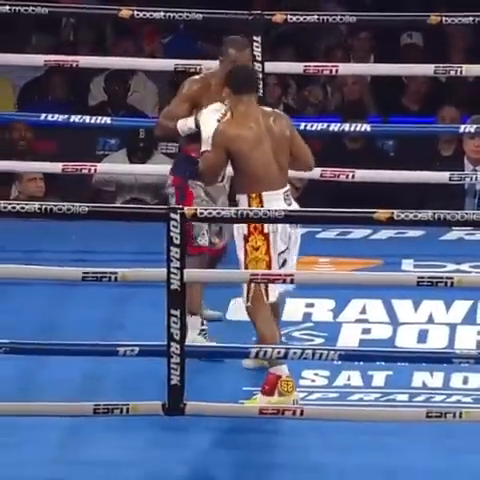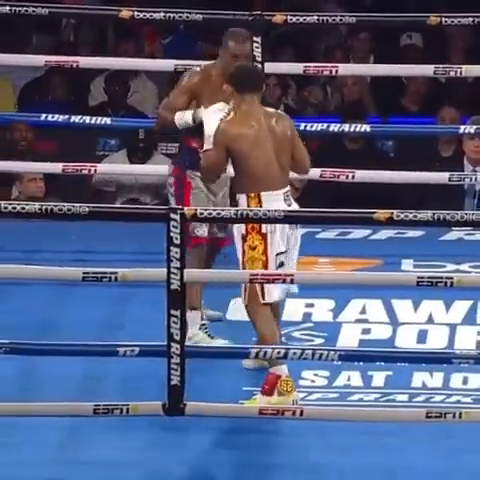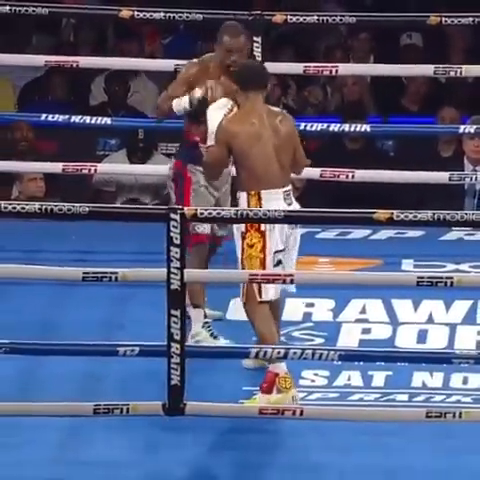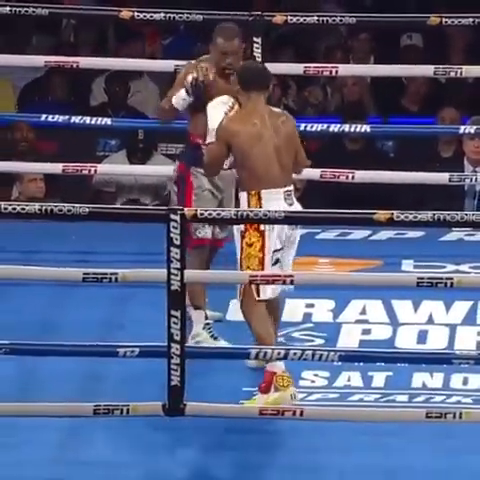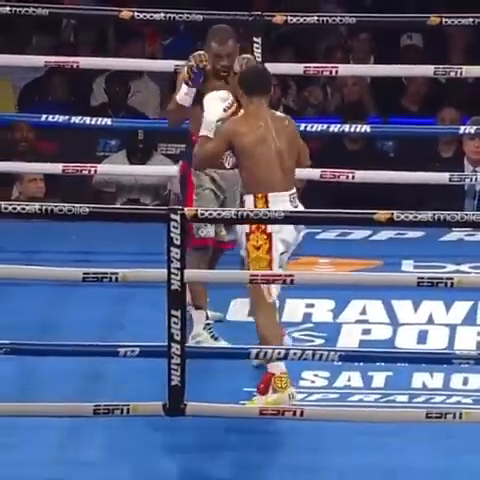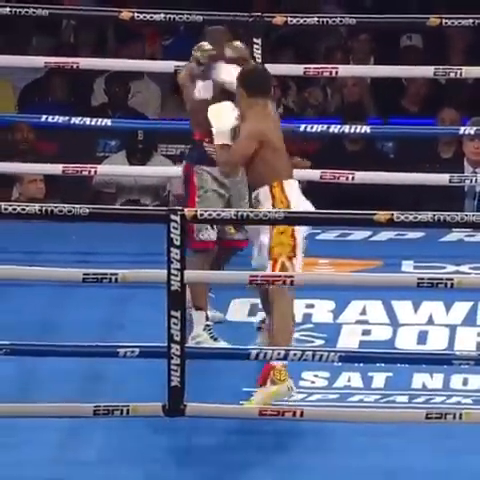
dt=0.1s
person 1, frame 1
left shoulder: (227, 130)
right shoulder: (279, 119)
left elbow: (208, 177)
right elbow: (306, 162)
left wrist: (207, 139)
right hip: (285, 206)
left knee: (257, 301)
right knee: (270, 289)
left ankle: (281, 381)
right ankle: (268, 348)
person 1, frame 2
left shoulder: (228, 128)
right shoulder: (282, 120)
left elbow: (209, 176)
right elbow: (304, 166)
left wrist: (210, 136)
left hip: (258, 214)
right hip: (286, 207)
left knee: (256, 300)
right knee: (270, 291)
left ankle: (281, 383)
right ankle: (268, 349)
person 1, frame 3
left shoulder: (229, 125)
right shoulder: (284, 119)
left elbow: (211, 172)
right elbow: (299, 165)
left wrist: (213, 131)
left hip: (259, 213)
right hip: (286, 206)
left knee: (254, 299)
right knee: (270, 290)
left ankle: (280, 381)
right ankle: (269, 348)
person 1, frame 4
left shoulder: (231, 125)
right shoulder: (285, 120)
left elbow: (209, 169)
right elbow: (300, 163)
left wrist: (213, 128)
left hip: (260, 213)
right hip: (288, 207)
left knee: (252, 299)
right knee: (266, 289)
left ankle: (278, 379)
right ankle: (269, 346)
person 1, frame 5
left shoulder: (235, 126)
right shoulder: (285, 122)
left elbow: (200, 161)
right elbow: (303, 160)
left wrist: (209, 122)
left hip: (265, 214)
right hip: (288, 208)
left knee: (262, 297)
right knee: (264, 288)
left ankle: (277, 380)
right ankle: (273, 342)
person 1, frame 6
left shoulder: (254, 124)
right shoulder: (266, 117)
left elbow: (228, 166)
left wrist: (221, 131)
left hip: (282, 208)
right hip: (276, 206)
left knee: (279, 287)
right knee: (264, 276)
left ankle: (277, 373)
right ankle: (276, 335)
person 2, frame 1
right shoulder: (197, 87)
right elbow: (162, 127)
right wrist: (197, 121)
right hip: (189, 176)
left knee: (216, 248)
right knee: (198, 250)
left ankle: (191, 303)
right ankle: (194, 331)
person 2, frame 2
right shoulder: (198, 78)
right elbow: (162, 117)
right wrist: (196, 115)
right hip: (191, 167)
left knee: (216, 240)
right knee: (197, 242)
left ankle: (192, 302)
right ankle: (195, 328)
person 2, frame 3
right shoulder: (196, 70)
right elbow: (161, 108)
right wrist: (194, 98)
right hip: (193, 161)
left knee: (214, 237)
right knee: (198, 239)
left ankle: (191, 299)
right ankle: (198, 327)
person 2, frame 4
right shoulder: (194, 72)
right elbow: (163, 115)
right wrist: (191, 88)
right hip: (197, 163)
left knee: (215, 240)
right knee: (199, 242)
left ankle: (191, 300)
right ankle: (199, 327)
person 2, frame 5
left shoulder: (244, 72)
right shoulder: (192, 71)
right elbow: (173, 119)
right wrist: (192, 81)
left hip: (231, 162)
left knee: (221, 241)
right knee: (202, 242)
left ankle: (192, 299)
right ankle: (200, 328)
person 2, frame 6
left shoulder: (242, 66)
right shoulder: (190, 72)
right elbow: (199, 119)
left wrist: (230, 66)
right wrist: (202, 73)
right hip: (204, 162)
left knee: (232, 240)
right knee: (204, 244)
left ankle: (194, 297)
right ankle: (200, 329)
